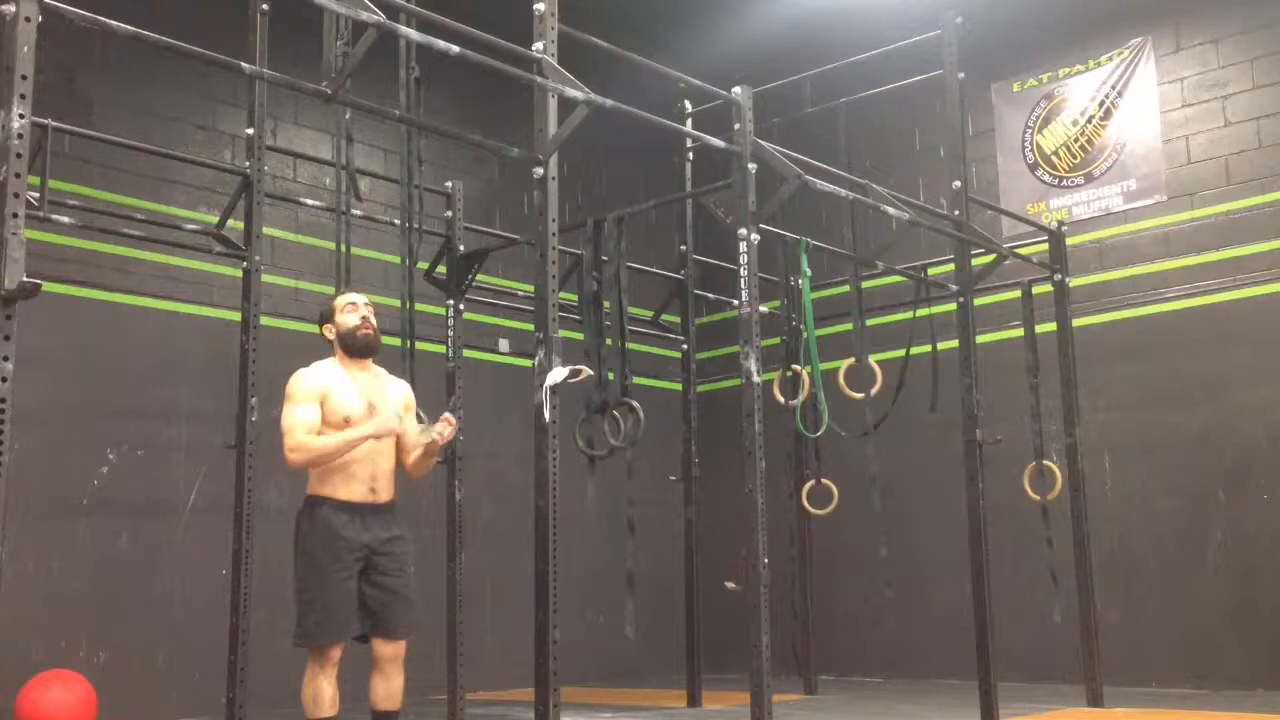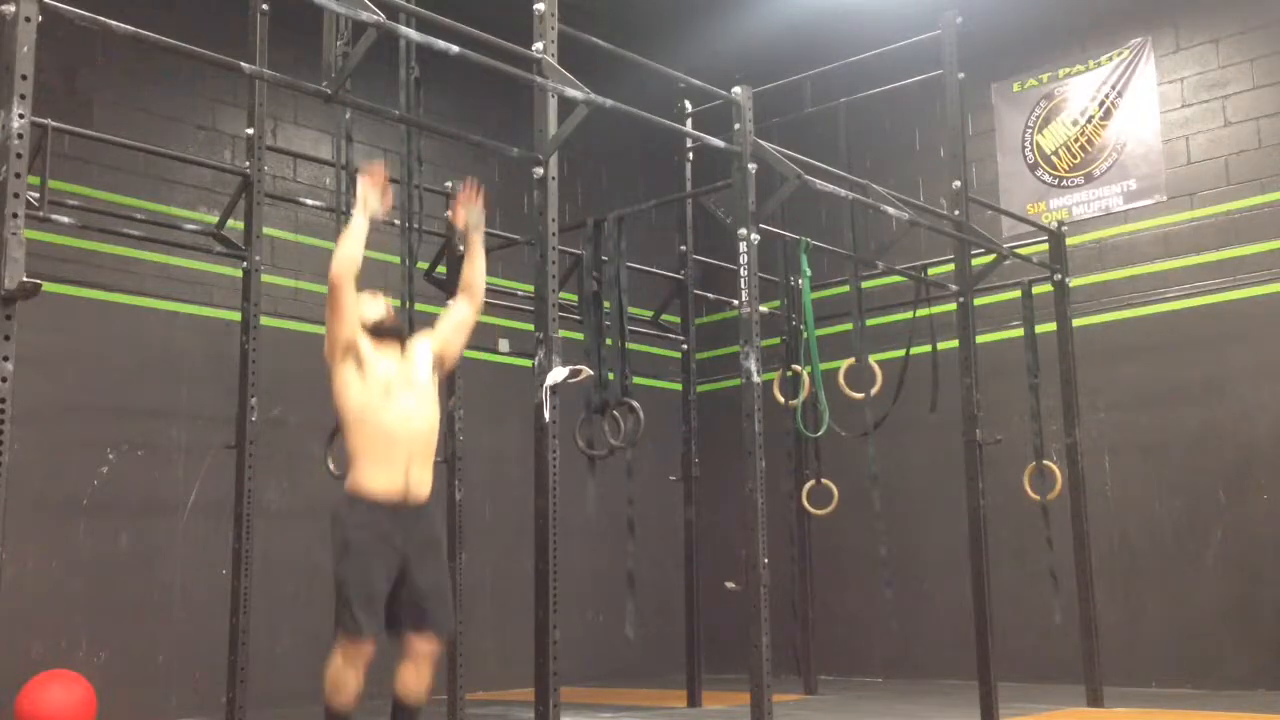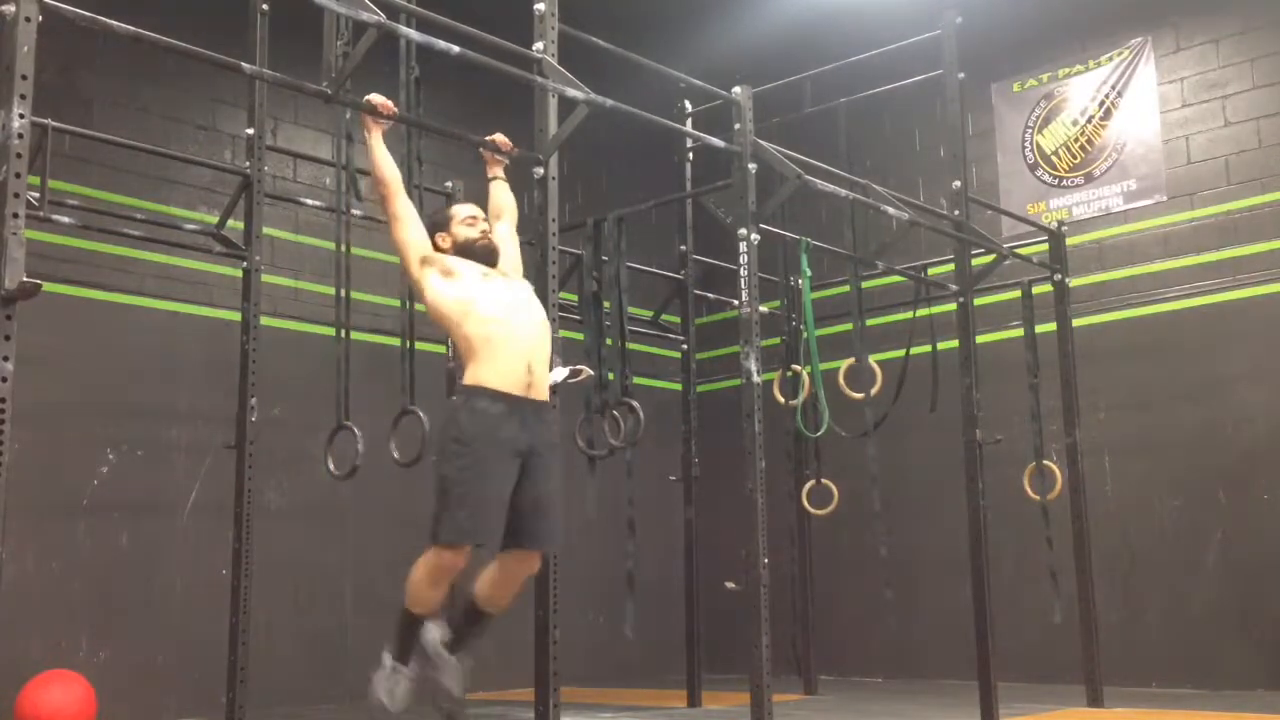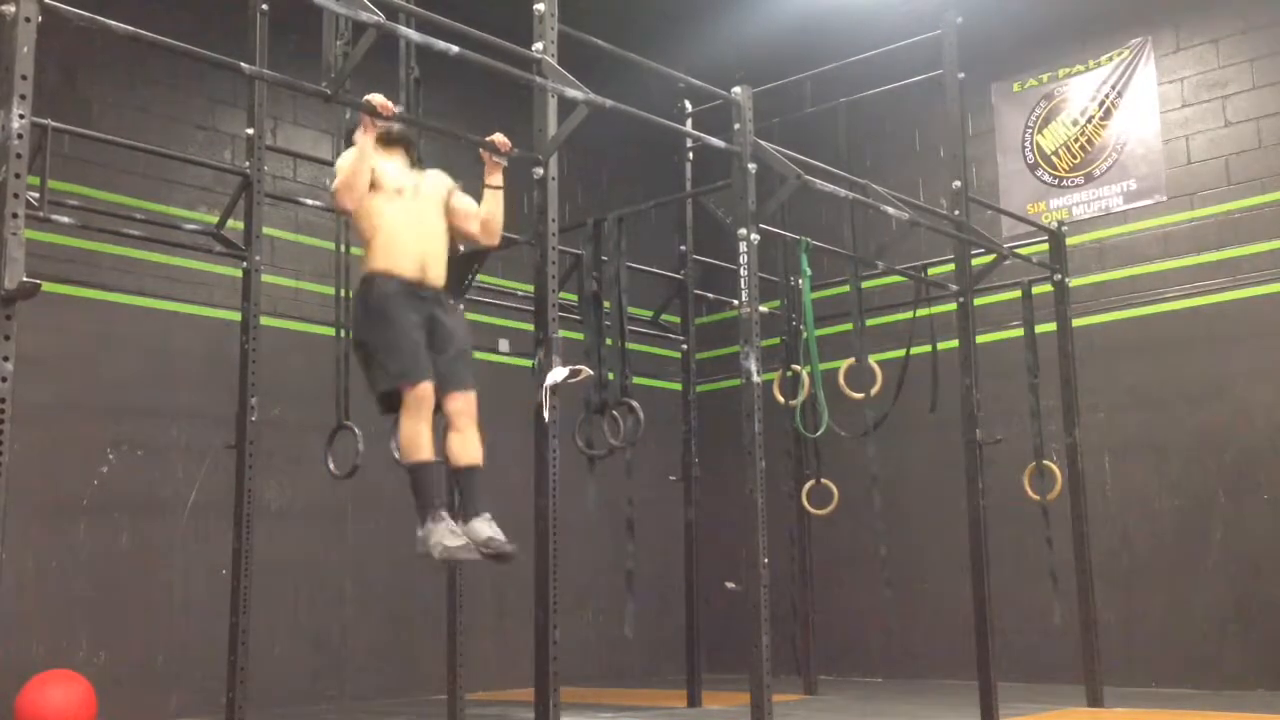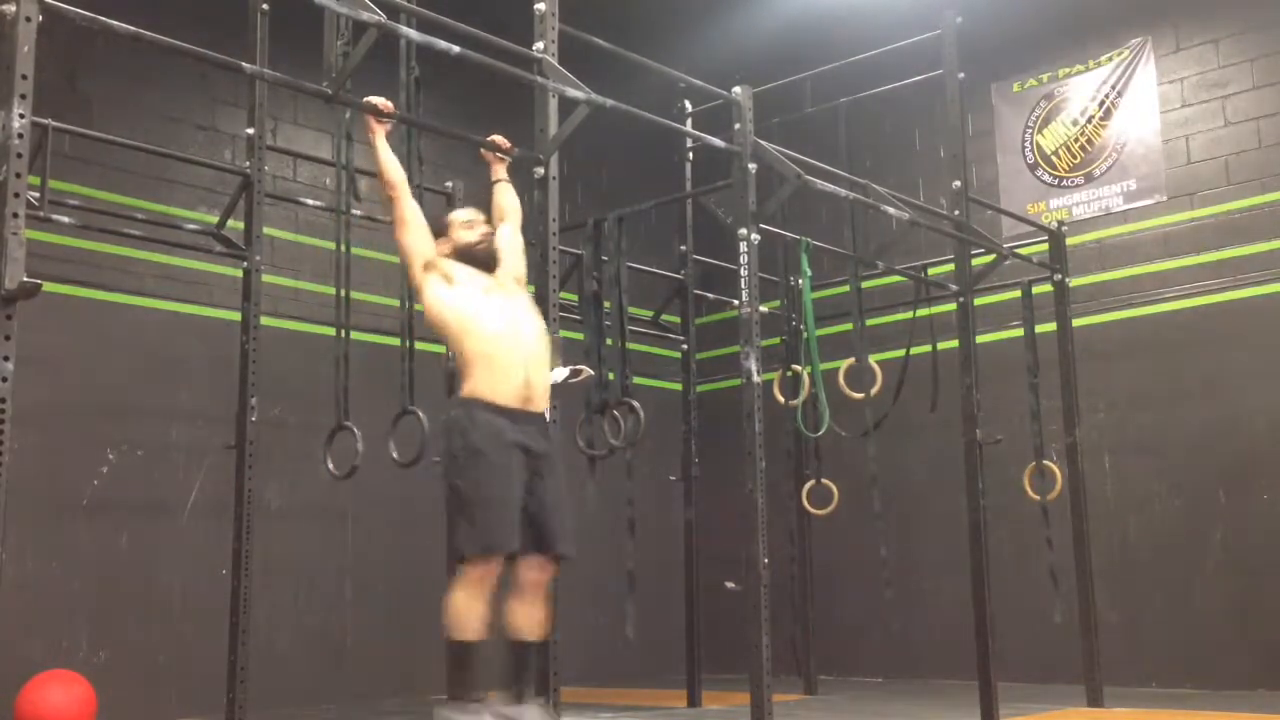
dt=1s
person 1, frame 1
left shoulder: (399, 389)
right shoulder: (311, 380)
left elbow: (414, 469)
right elbow: (296, 452)
left wrist: (431, 446)
right wrist: (367, 431)
left hip: (385, 526)
right hip: (329, 523)
left knee: (392, 649)
right knee: (327, 653)
person 1, frame 2
left shoulder: (425, 358)
right shoulder: (352, 358)
left elbow: (469, 300)
right elbow: (340, 282)
left wrist: (473, 233)
right wrist: (364, 213)
left hip: (420, 521)
right hip: (366, 519)
left knee: (425, 646)
right knee: (357, 644)
person 1, frame 3
left shoulder: (508, 272)
right shoulder: (437, 269)
left elbow: (506, 217)
right elbow: (395, 197)
left wrist: (496, 169)
right wrist: (375, 134)
left hip: (537, 421)
right hip: (483, 414)
left knee: (524, 557)
right knee: (453, 550)
left ankle: (447, 639)
right ankle: (402, 652)
person 1, frame 4
left shoulder: (436, 181)
right shoulder: (360, 161)
left elbow: (488, 233)
right elbow: (346, 200)
left wrist: (493, 175)
right wrist: (369, 131)
left hip: (437, 302)
right hip: (388, 296)
left knee: (462, 408)
right knee: (419, 397)
left ankle: (474, 518)
right ankle: (433, 520)
person 1, frame 5
left shoulder: (511, 278)
right shoulder: (438, 274)
left elbow: (511, 219)
right elbow: (401, 198)
left wrist: (499, 170)
right wrist: (379, 138)
left hip: (534, 431)
right hip: (483, 427)
left knee: (537, 572)
right knee: (482, 567)
